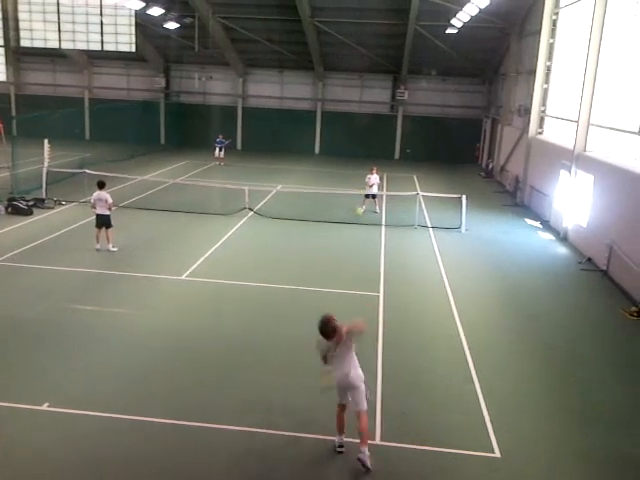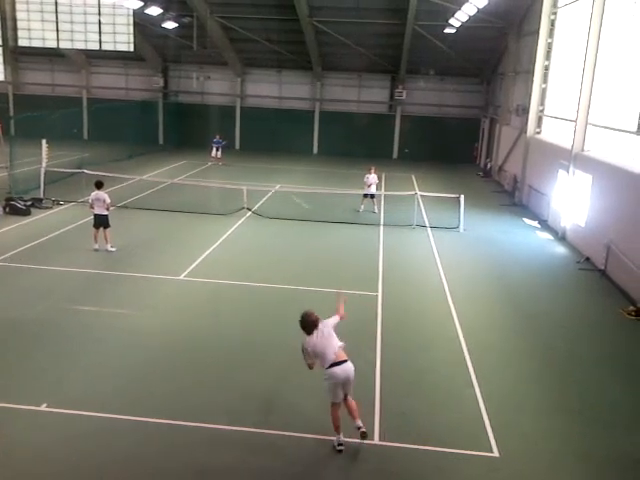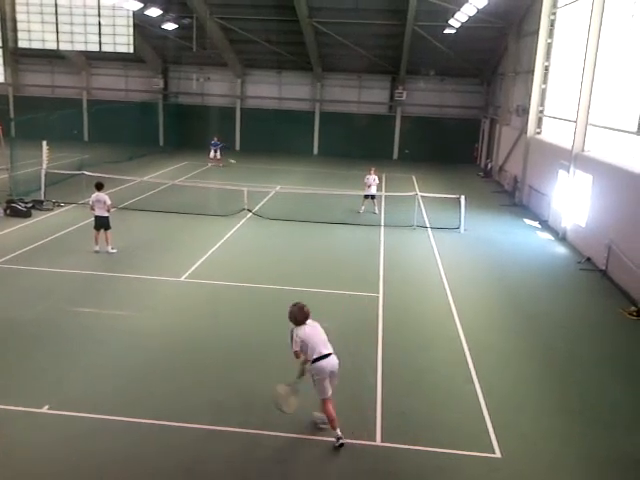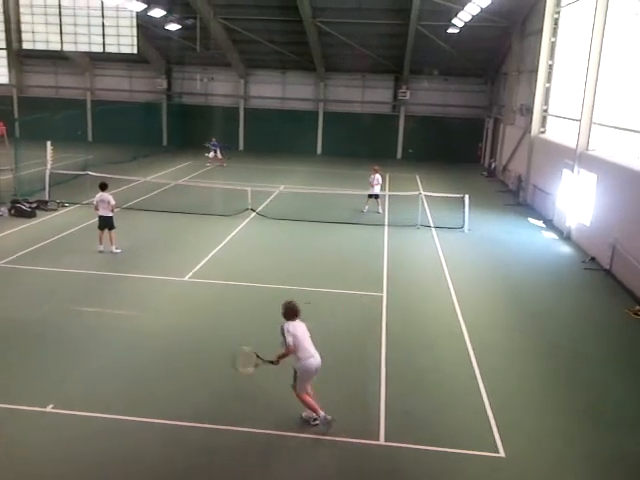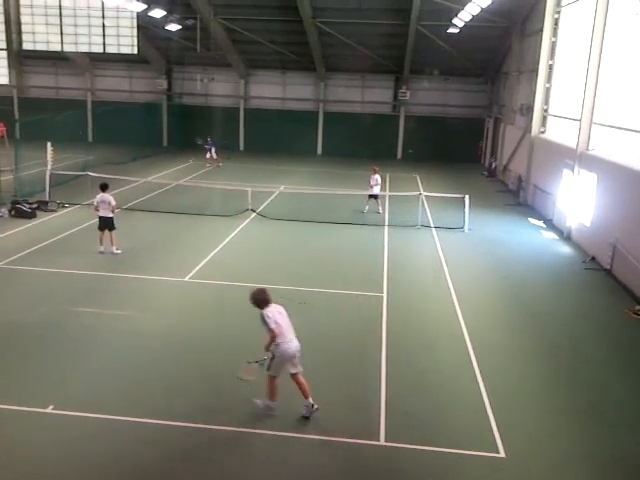
dt=0.2s
person 1, frame 1
left shoulder: (326, 344)
right shoulder: (344, 337)
right elbow: (357, 329)
left hip: (340, 377)
right hip: (354, 378)
left knee: (342, 406)
right knee: (362, 413)
left ankle: (340, 441)
right ankle: (364, 452)
person 1, frame 2
left shoulder: (307, 344)
right shoulder: (326, 325)
left elbow: (310, 366)
right elbow: (341, 314)
right wrist: (341, 301)
left hip: (333, 373)
right hip: (347, 367)
left knee: (335, 405)
right knee: (348, 399)
left ankle: (339, 440)
right ankle: (359, 425)
person 1, frame 3
left shoulder: (296, 332)
right shoulder: (313, 323)
left elbow: (297, 355)
left wrist: (302, 366)
left hip: (320, 366)
right hip: (332, 360)
left knee: (326, 401)
right knee: (326, 394)
left ankle: (338, 435)
right ankle: (323, 417)
person 1, frame 4
left shoulder: (286, 326)
right shoulder: (300, 323)
left elbow: (290, 350)
left wrist: (280, 356)
right wrist: (285, 352)
left hip: (305, 363)
right hip: (316, 359)
left knee: (299, 393)
right knee: (305, 387)
left ankle: (322, 415)
right ankle: (313, 415)
person 1, frame 5
left shoulder: (265, 313)
right shoulder: (278, 307)
left elbow: (274, 333)
left wrist: (268, 345)
left hip: (283, 349)
right hip: (294, 345)
left knee: (272, 376)
right knee: (296, 375)
left ankle: (271, 404)
right ankle: (309, 404)
